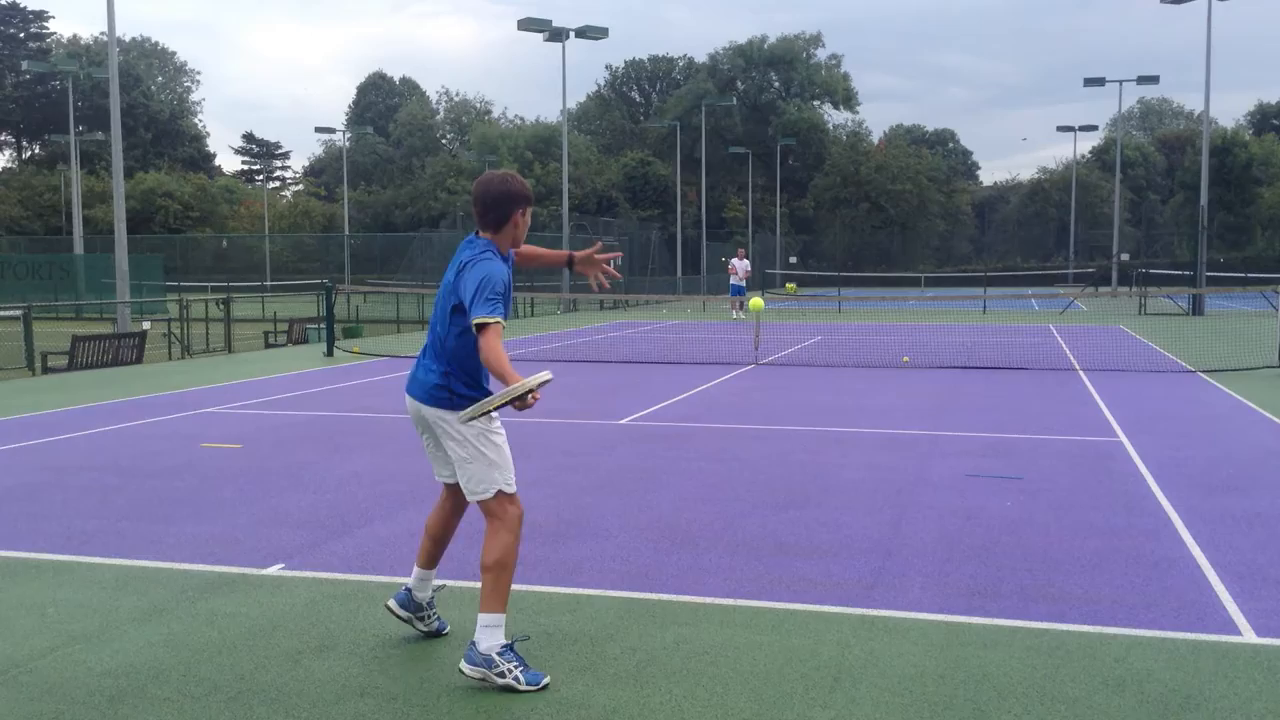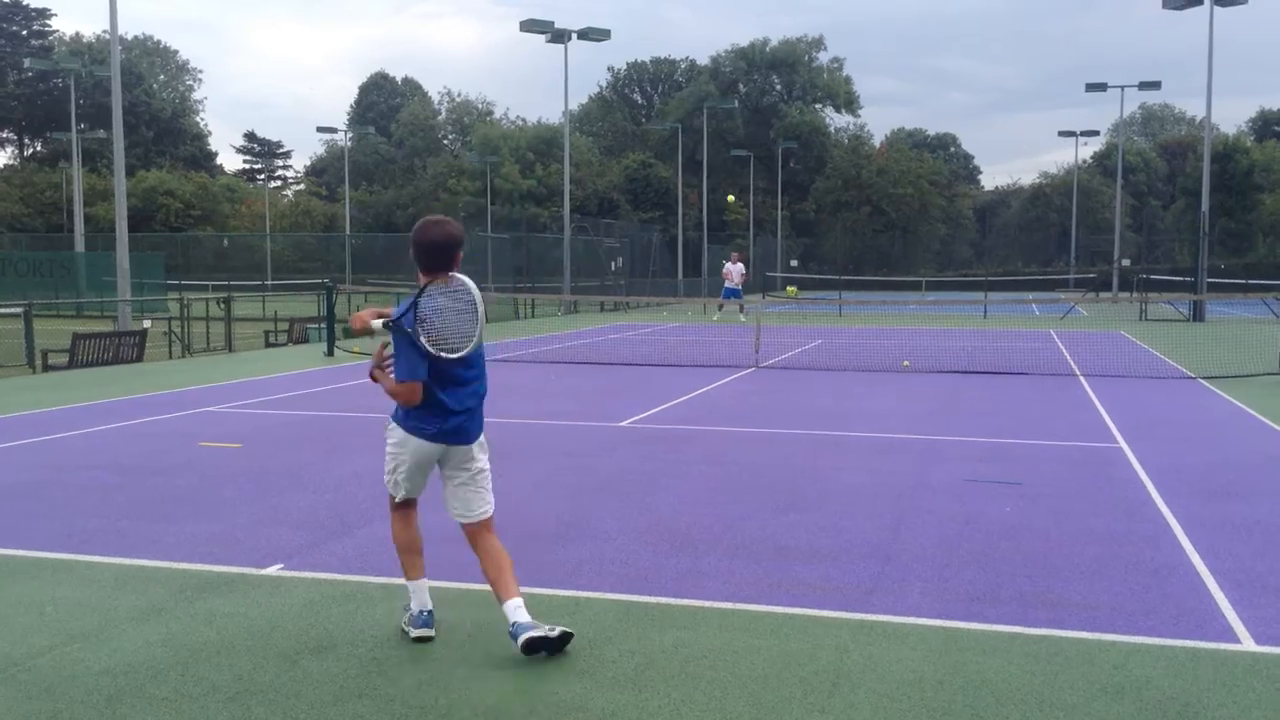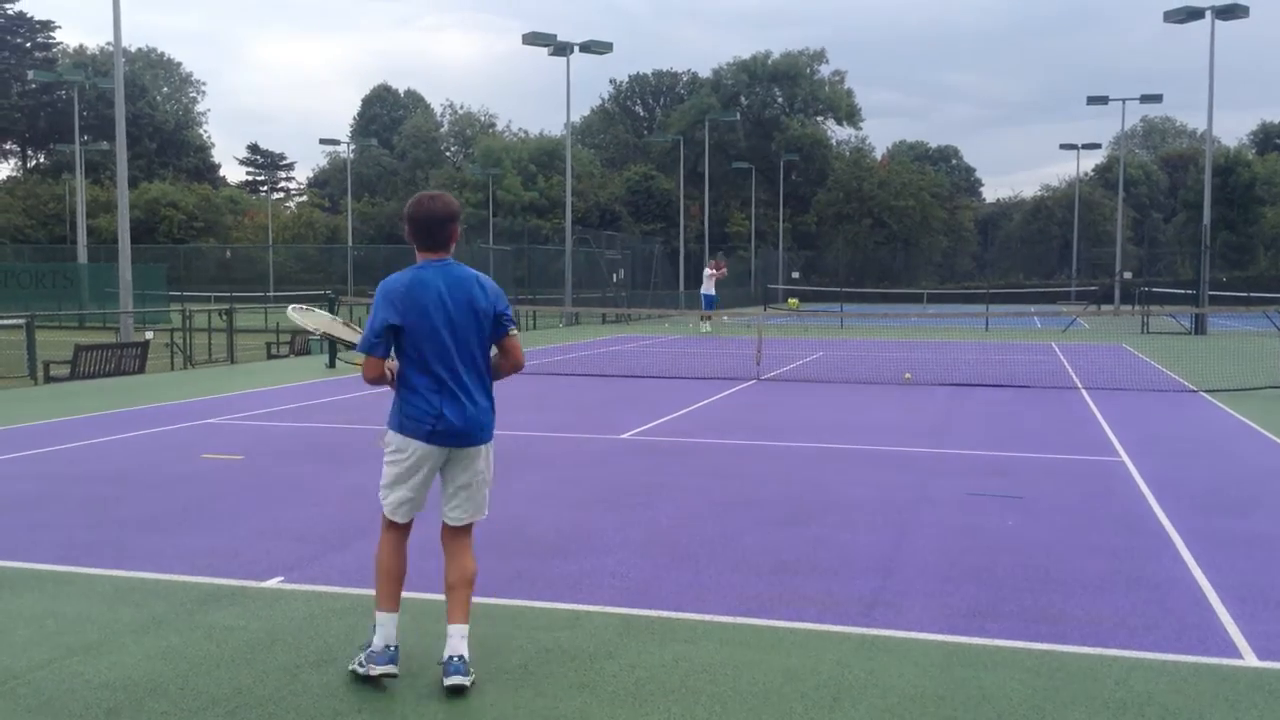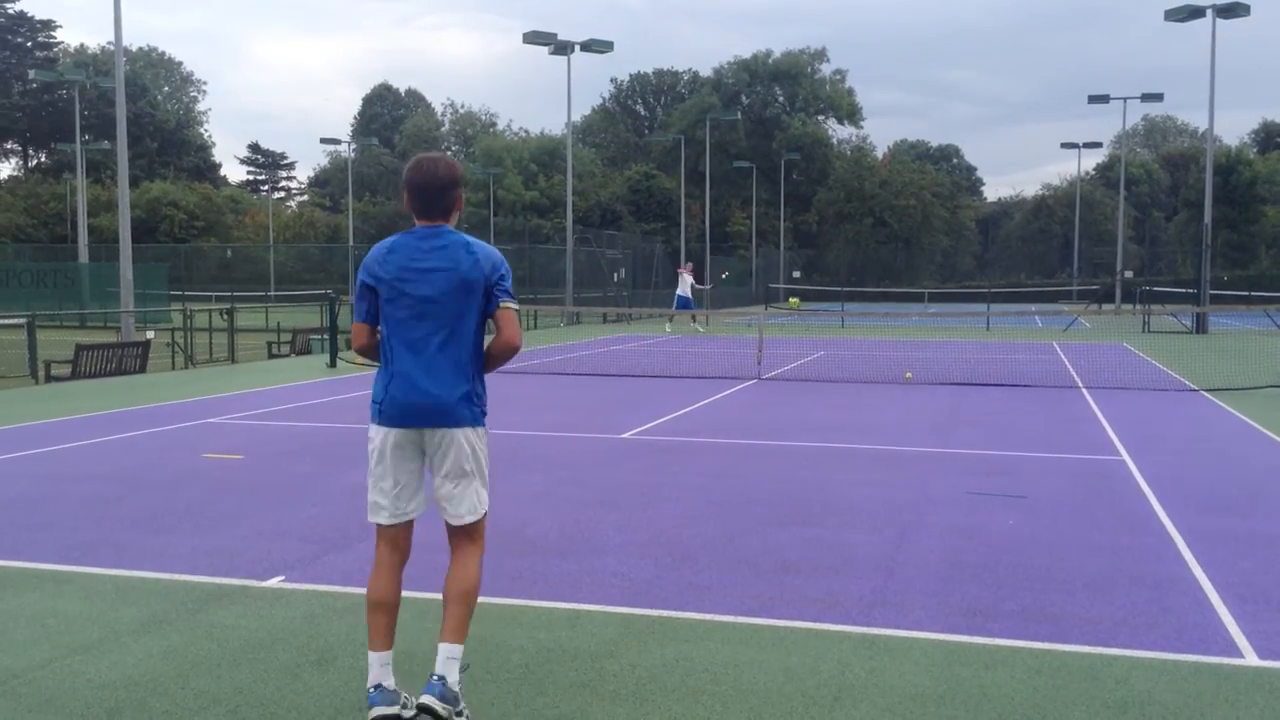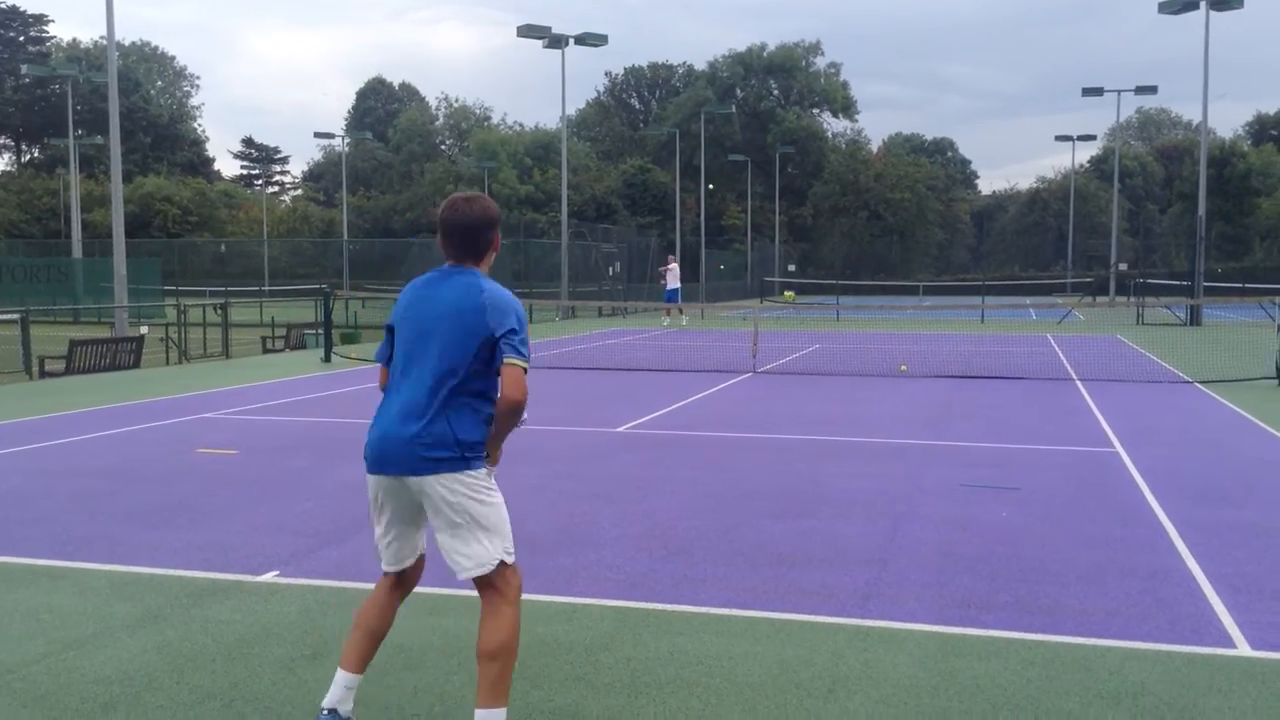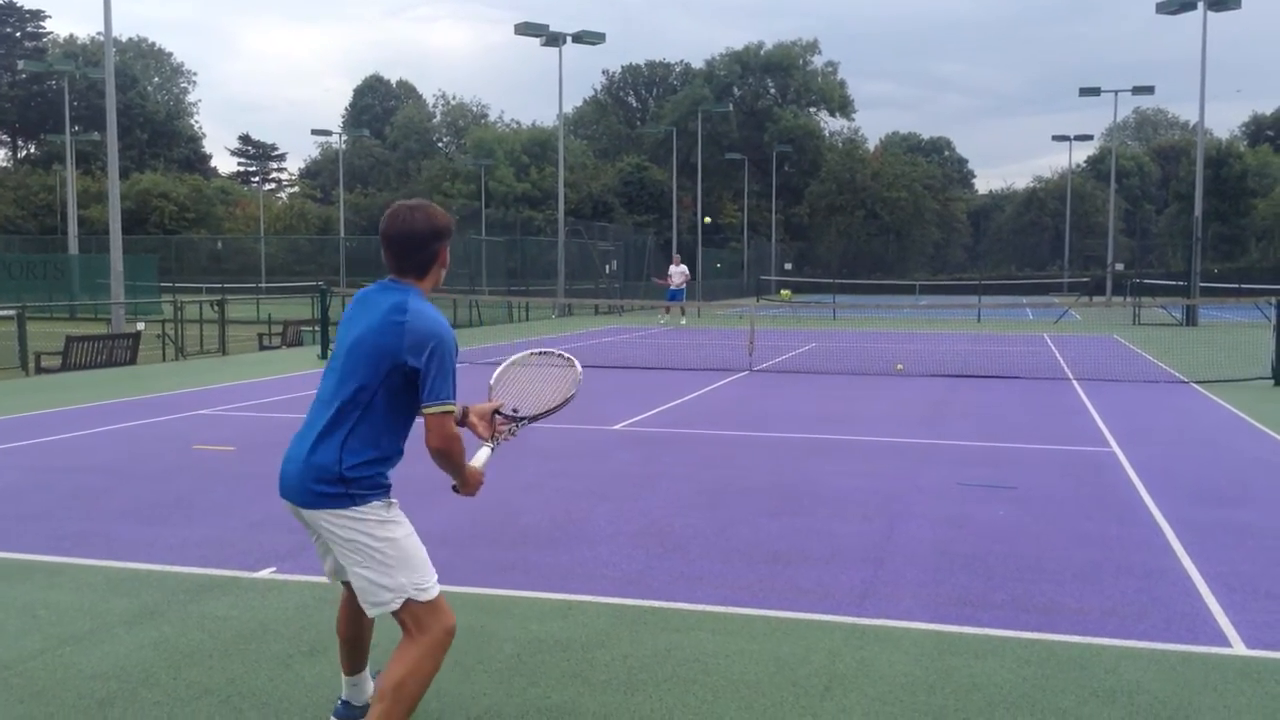
dt=0.5s
person 1, frame 1
left shoulder: (472, 249)
right shoulder: (491, 275)
left elbow: (515, 254)
right elbow: (488, 342)
left wrist: (572, 259)
right wrist: (513, 382)
left hip: (426, 396)
right hip: (457, 407)
left knee: (454, 496)
right knee: (505, 516)
left ankle: (414, 596)
right ankle: (489, 650)
person 1, frame 2
left shoulder: (411, 320)
left elbow: (410, 396)
left wrist: (380, 376)
right wrist: (375, 318)
left hip: (416, 431)
right hip: (464, 432)
left knee: (403, 508)
right knee: (482, 534)
left ankle: (420, 609)
right ankle: (522, 624)
person 1, frame 3
left shoulder: (393, 291)
right shoulder: (487, 289)
left elbow: (372, 372)
right elbow: (514, 361)
left hip: (415, 430)
right hip: (473, 430)
left knee: (394, 530)
right knee: (458, 539)
left ankle: (382, 647)
right ankle: (457, 656)
person 1, frame 4
left shoulder: (380, 258)
right shoulder: (486, 259)
left elbow: (362, 342)
right elbow: (510, 341)
left hip: (394, 412)
right hip: (457, 414)
left knee: (390, 547)
right knee: (467, 543)
person 1, frame 5
left shoulder: (411, 295)
right shoulder: (501, 305)
right elbow: (514, 397)
right wrist: (493, 445)
left hip: (385, 455)
right hip: (448, 462)
left knee: (396, 580)
right knee: (502, 590)
person 1, frame 6
left shoulder: (364, 302)
right shoulder: (430, 328)
right elbow: (439, 441)
left wrist: (463, 413)
right wrist: (465, 475)
left hip: (303, 477)
right hip: (347, 490)
left knee: (364, 585)
right knee: (431, 626)
